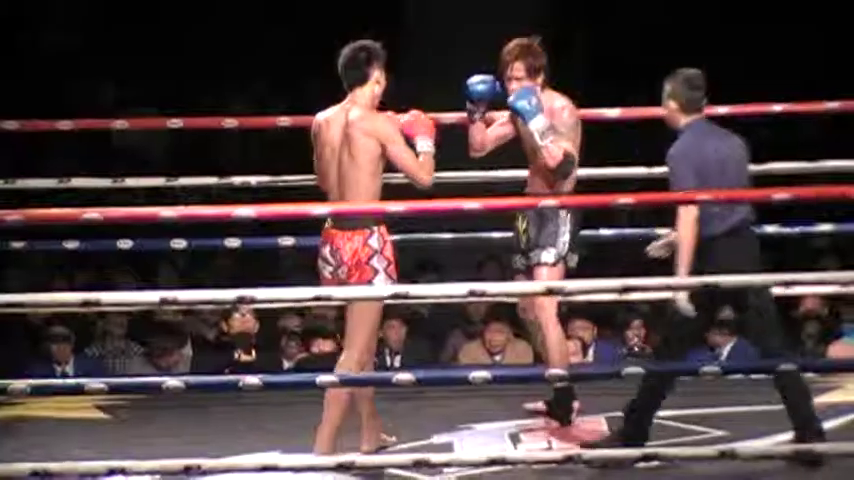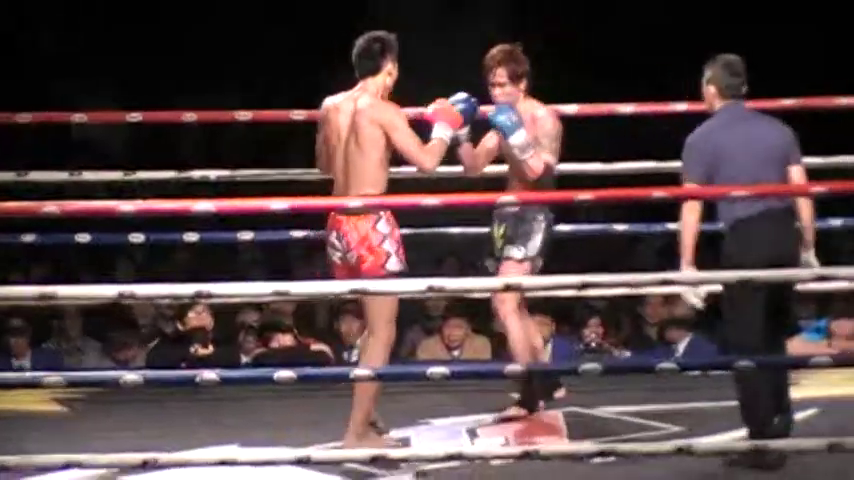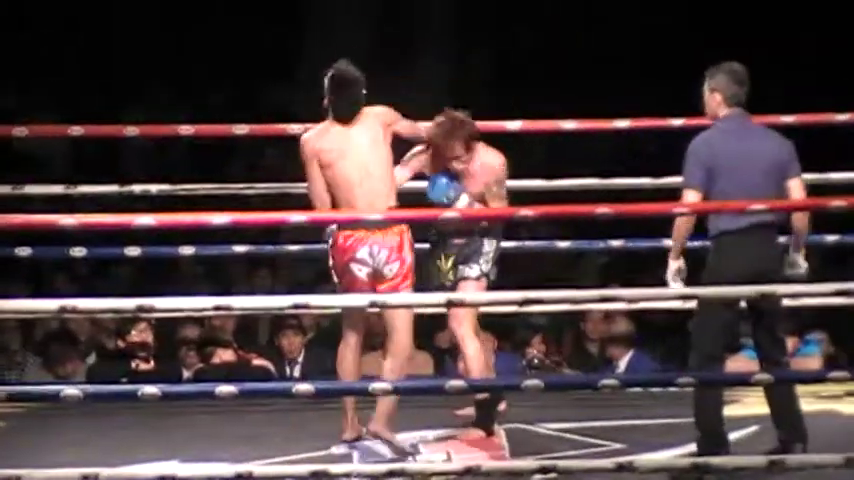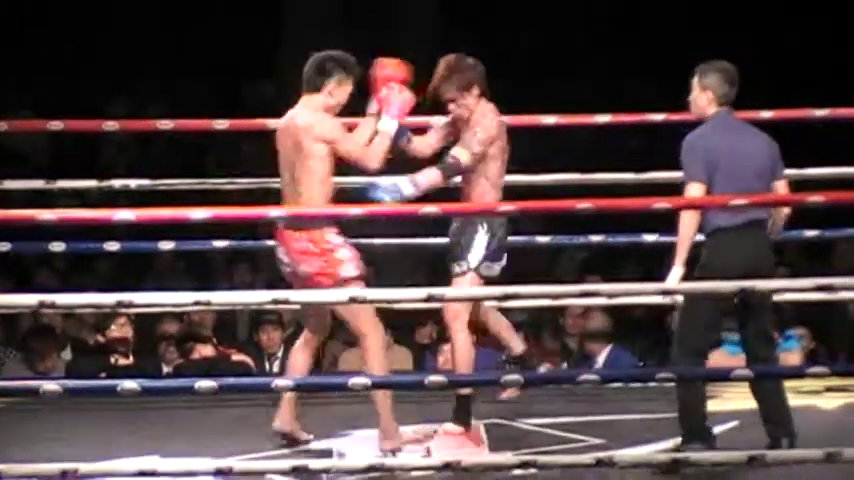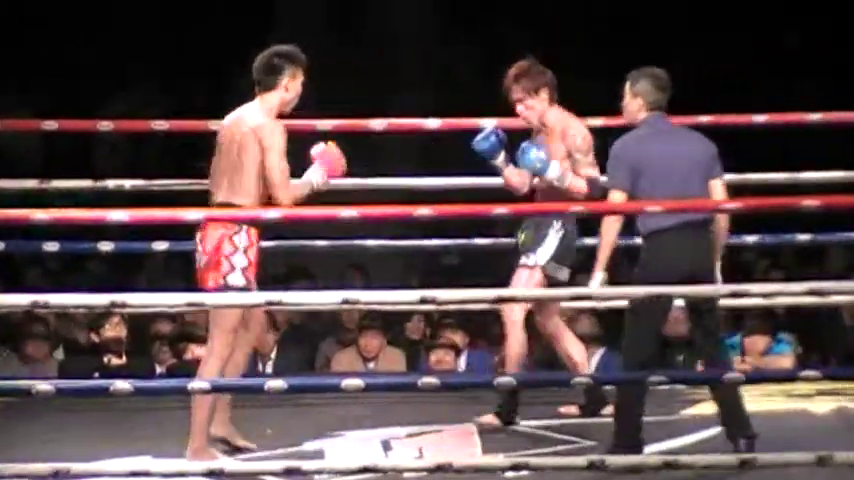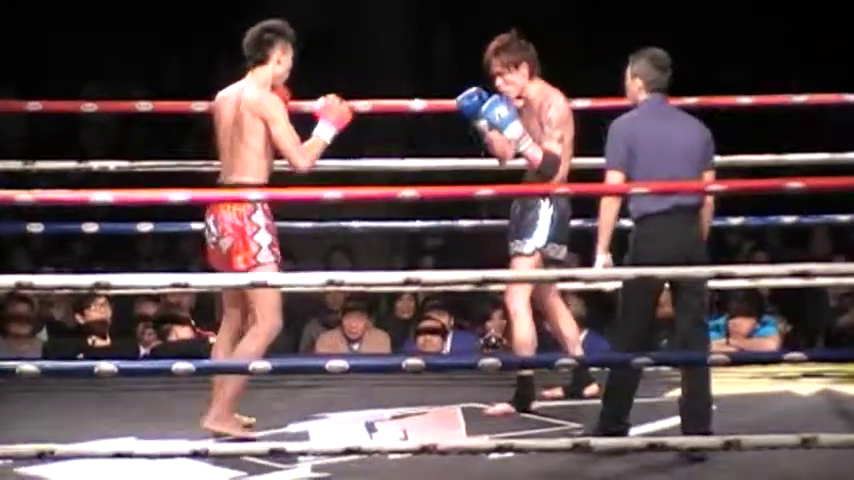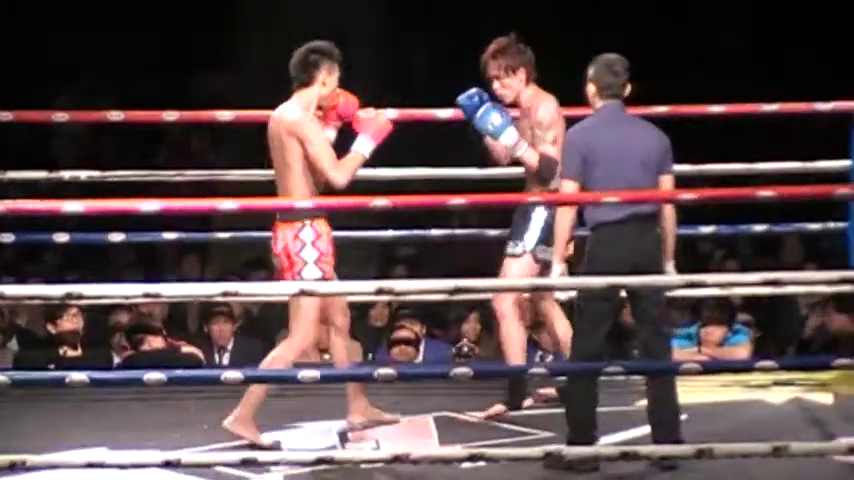
dt=0.5s
person 1, frame 1
left shoulder: (321, 122)
right shoulder: (379, 123)
right elbow: (423, 178)
right wrist: (425, 141)
left hip: (334, 237)
right hip: (366, 239)
left knee: (365, 342)
right knee: (356, 352)
left ankle: (371, 433)
right ankle: (323, 448)
person 1, frame 2
left shoulder: (329, 107)
right shoulder: (382, 111)
right elbow: (427, 162)
right wrist: (444, 129)
left hip: (340, 224)
right hip: (372, 225)
left knee: (377, 322)
right knee: (381, 334)
left ankle: (363, 407)
right ankle: (356, 432)
person 1, frame 3
left shoulder: (311, 141)
right shoulder: (379, 118)
left elbow: (322, 204)
right elbow: (418, 132)
left hip: (349, 241)
right hip: (390, 238)
left knee: (353, 333)
right knee: (402, 339)
left ankle: (349, 422)
right ankle: (381, 418)
person 1, frame 4
left shoulder: (296, 121)
right shoulder: (317, 123)
left elbow: (353, 143)
right elbow: (372, 159)
left wrist: (378, 102)
right wrist: (393, 113)
left hip: (292, 239)
right hip: (317, 239)
left knee: (315, 330)
right knee: (373, 336)
left ankle: (285, 417)
right ankle: (389, 432)
person 1, frame 5
left shoulder: (234, 119)
right shoulder: (270, 127)
right elbow: (284, 197)
right wrist: (320, 171)
left hip: (221, 230)
right hip: (234, 236)
left knee: (251, 327)
right knee: (221, 344)
left ankle: (221, 422)
right ankle: (198, 445)
person 1, frame 6
left shoulder: (225, 97)
right shoulder: (264, 99)
right elbow: (301, 162)
right wrist: (328, 126)
left hip: (224, 210)
right hip: (247, 212)
left knee: (235, 319)
right knee: (268, 321)
left ankle: (220, 411)
right ankle: (222, 411)
person 1, frame 7
left shoulder: (282, 116)
right shoulder: (301, 120)
right elbow: (337, 177)
left wrist: (331, 126)
right wrist: (367, 139)
left hip: (297, 228)
right hip: (304, 230)
left knee: (339, 320)
right knee: (301, 338)
left ankle: (358, 409)
right ankle: (243, 416)
person 2, frame 1
left shoulder: (685, 150)
right shoulder: (734, 142)
left elbow: (690, 215)
left wrist: (683, 277)
right wrist: (679, 238)
left hip: (713, 256)
right hip: (744, 250)
left knee: (670, 349)
right knee: (774, 347)
left ankle: (632, 435)
right ankle: (810, 435)
person 2, frame 2
left shoulder: (703, 137)
right shoulder: (779, 130)
left elbow: (692, 206)
right elbow: (802, 191)
left wrist: (686, 265)
right wrist: (808, 247)
left hip: (745, 241)
right hip: (784, 236)
left knee: (744, 345)
right knee: (774, 335)
left ankle: (764, 443)
right ankle: (778, 422)
person 2, frame 3
left shoulder: (704, 144)
right shoulder: (778, 143)
left elbow: (688, 210)
right elbow: (800, 207)
left wrist: (675, 256)
right wrist: (797, 251)
left hip: (727, 254)
right hip: (767, 250)
left knee: (706, 354)
right knee: (772, 349)
left ankle: (712, 449)
right ankle: (793, 440)
person 2, frame 4
left shoulder: (698, 140)
right shoulder: (763, 141)
left elbow: (692, 206)
right elbow: (783, 206)
left wrist: (679, 263)
left hip: (721, 249)
right hip: (759, 249)
left knee: (689, 346)
right knee: (760, 346)
left ankle: (696, 436)
right ankle: (782, 436)
person 2, frame 5
left shoulder: (627, 147)
right shoulder: (701, 143)
left elbow: (615, 214)
right elbow: (722, 208)
left wrist: (599, 270)
right wrist: (715, 261)
left hip: (660, 251)
right hip: (698, 251)
left knee: (638, 354)
right knee: (713, 346)
left ankle: (627, 446)
right ankle: (741, 433)
person 2, frame 6
left shoulder: (625, 126)
right shoulder: (697, 128)
left elbow: (613, 194)
right elbow: (707, 197)
left wrist: (602, 249)
left hip: (651, 234)
right hip: (690, 235)
left knee: (631, 336)
right knee: (693, 335)
left ankle: (612, 429)
right ankle: (698, 433)
person 2, frame 7
left shoulder: (580, 135)
right shoulder: (654, 135)
left elbow: (568, 203)
right elbow: (667, 204)
left wrist: (558, 259)
right wrist: (667, 258)
left hip: (606, 244)
right hip: (646, 243)
left knee: (587, 348)
right knee: (656, 343)
left ankle: (581, 446)
right ankle: (668, 441)
person 3, frame 1
left shoulder: (561, 109)
right shoulder: (518, 110)
left elbow: (563, 169)
right elbow: (478, 148)
left wrist: (536, 121)
right wrist: (476, 109)
left hip: (555, 213)
right hip: (531, 211)
left knee: (544, 308)
right knee: (529, 308)
left ankle: (562, 405)
right ankle: (561, 392)
person 3, frame 2
left shoulder: (543, 119)
right shoulder: (507, 118)
left elbow: (542, 179)
right elbow: (472, 167)
left wrist: (514, 136)
right wrist: (460, 132)
left hip: (532, 217)
right hip: (510, 214)
left knee: (503, 302)
right knee: (515, 308)
left ankle: (530, 394)
right ankle: (547, 381)
person 3, frame 3
left shoulder: (494, 163)
right shoulder: (427, 154)
left wrist: (460, 201)
left hip: (477, 243)
right hip: (445, 241)
left knee: (462, 327)
right knee: (460, 327)
left ankle: (485, 418)
right ankle: (492, 395)
person 3, frame 4
left shoulder: (486, 124)
right shoulder: (466, 116)
left elbow: (448, 170)
right elbow: (427, 145)
left wrist: (398, 189)
right wrist: (398, 132)
left hip: (482, 225)
right hip: (473, 221)
left knee: (456, 315)
right knee: (475, 308)
left ankle: (462, 415)
right ankle: (522, 358)
person 3, frame 5
left shoulder: (572, 130)
right shoulder: (540, 132)
left elbow: (592, 189)
right elbow: (522, 184)
left wrist: (552, 171)
right wrist: (499, 160)
left hip: (557, 228)
right hip: (539, 226)
left knee: (513, 312)
right knee: (548, 321)
left ankle: (508, 405)
right ankle: (595, 397)
person 3, frame 6
left shoulder: (553, 104)
right shoulder: (528, 105)
left elbow: (550, 167)
right elbow: (504, 154)
left wrist: (514, 130)
right wrist: (482, 121)
left hip: (547, 206)
right hip: (532, 204)
left knee: (516, 298)
right knee: (546, 296)
left ankle: (523, 394)
right ankle: (581, 376)
person 3, frame 7
left shoulder: (544, 107)
right shoulder: (526, 108)
left elbow: (547, 170)
right elbow: (503, 157)
left wrist: (509, 135)
right wrist: (481, 120)
left hip: (542, 211)
right hip: (538, 211)
left knee: (504, 302)
right knee: (542, 300)
left ankle: (516, 395)
